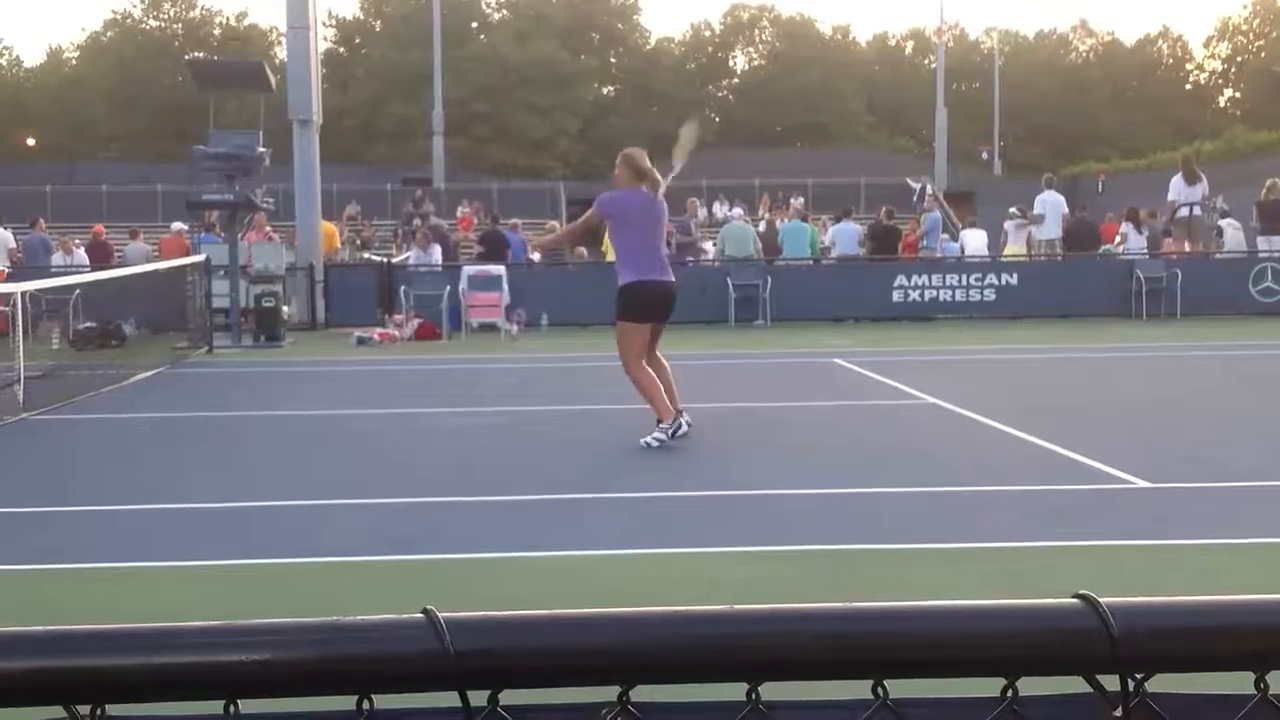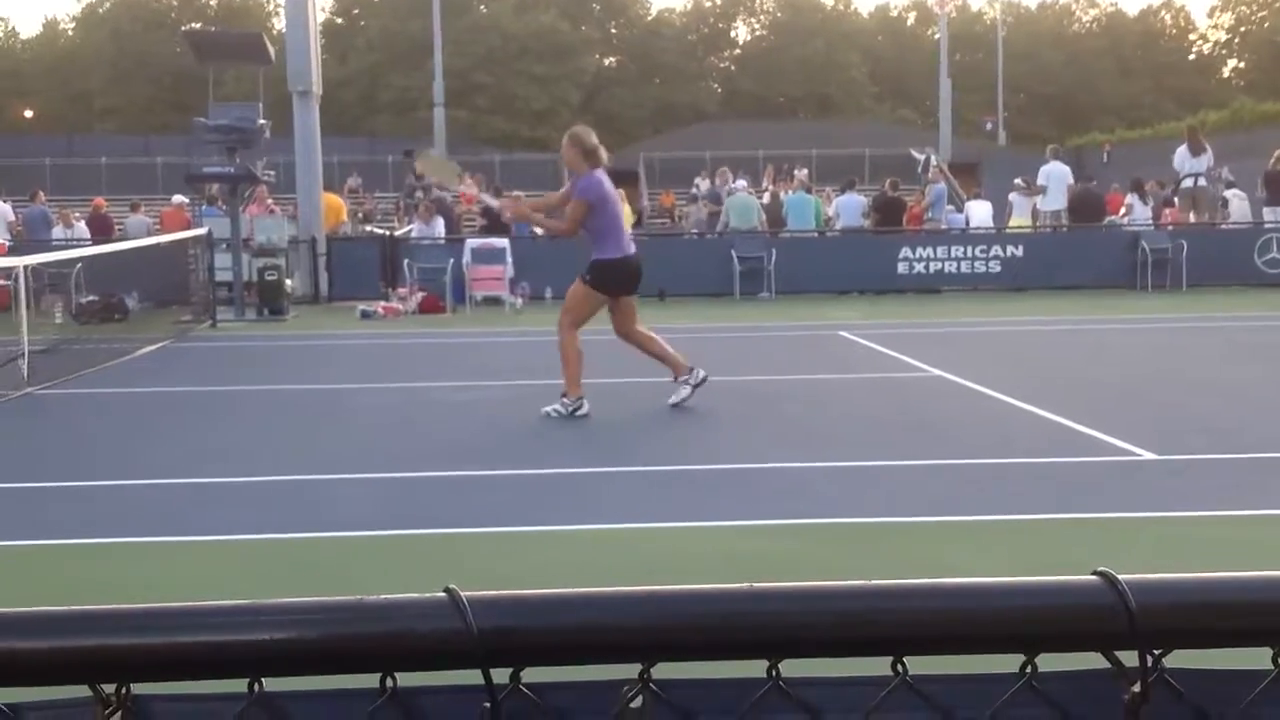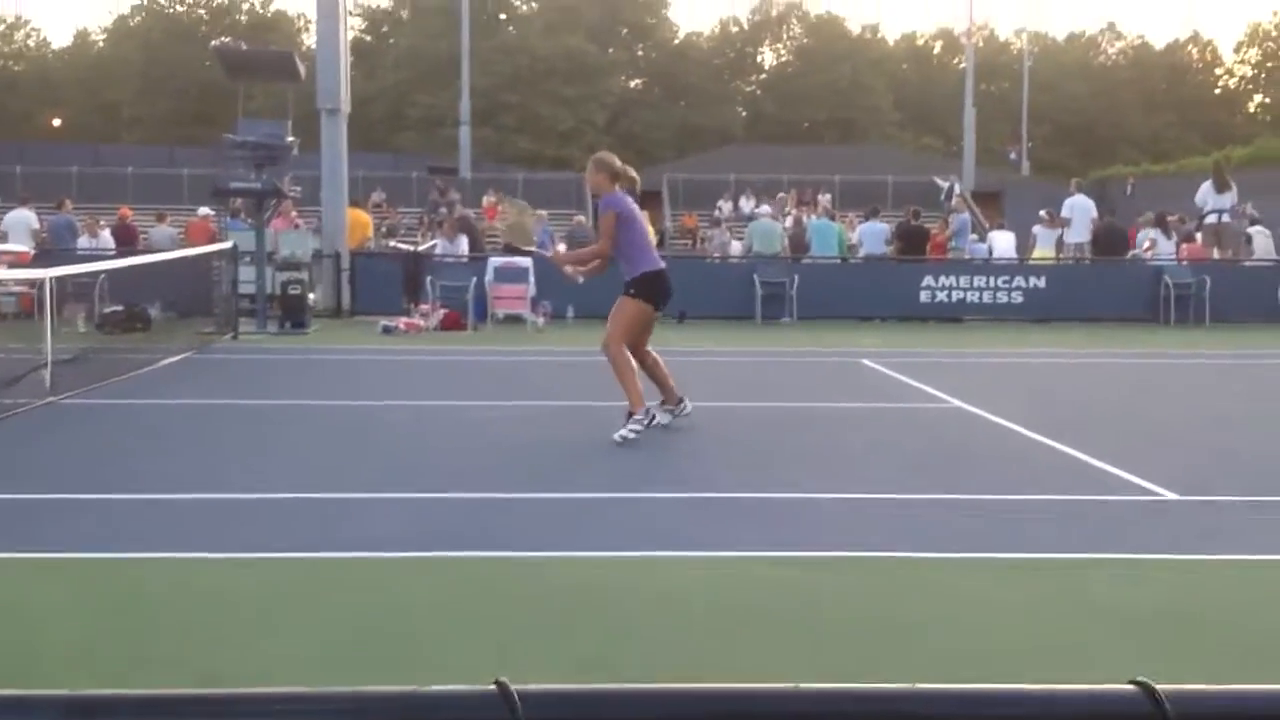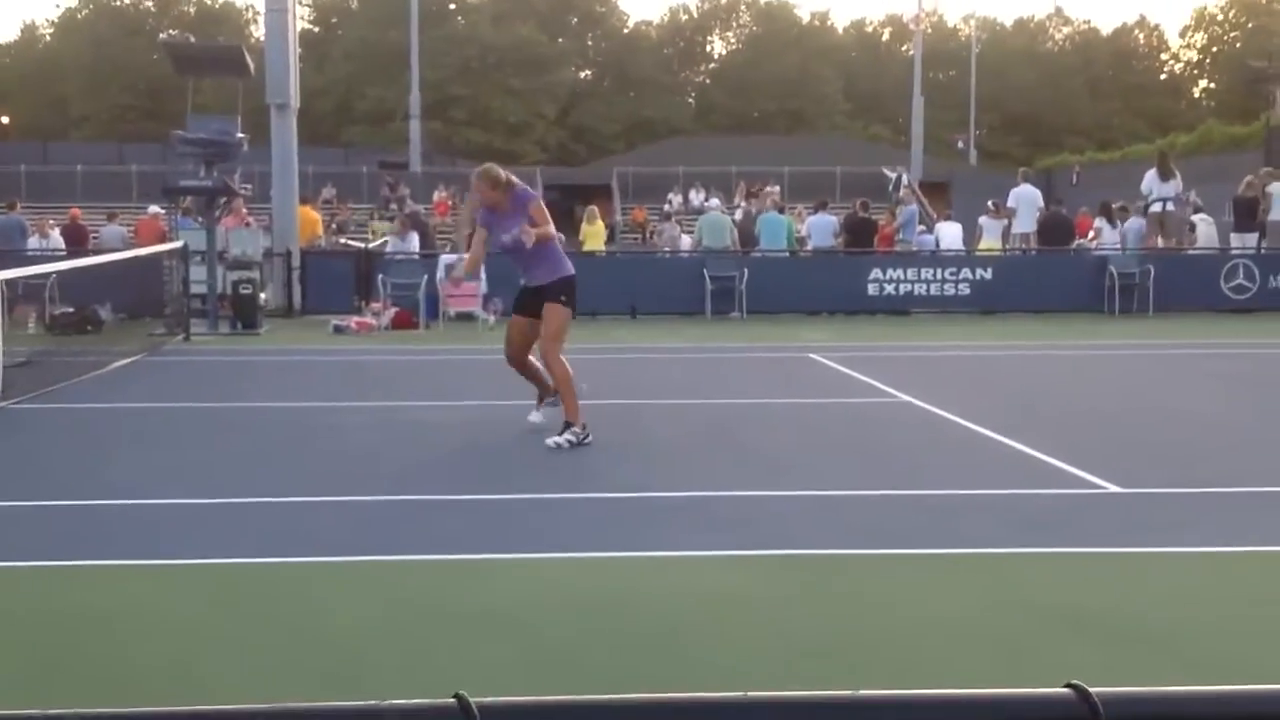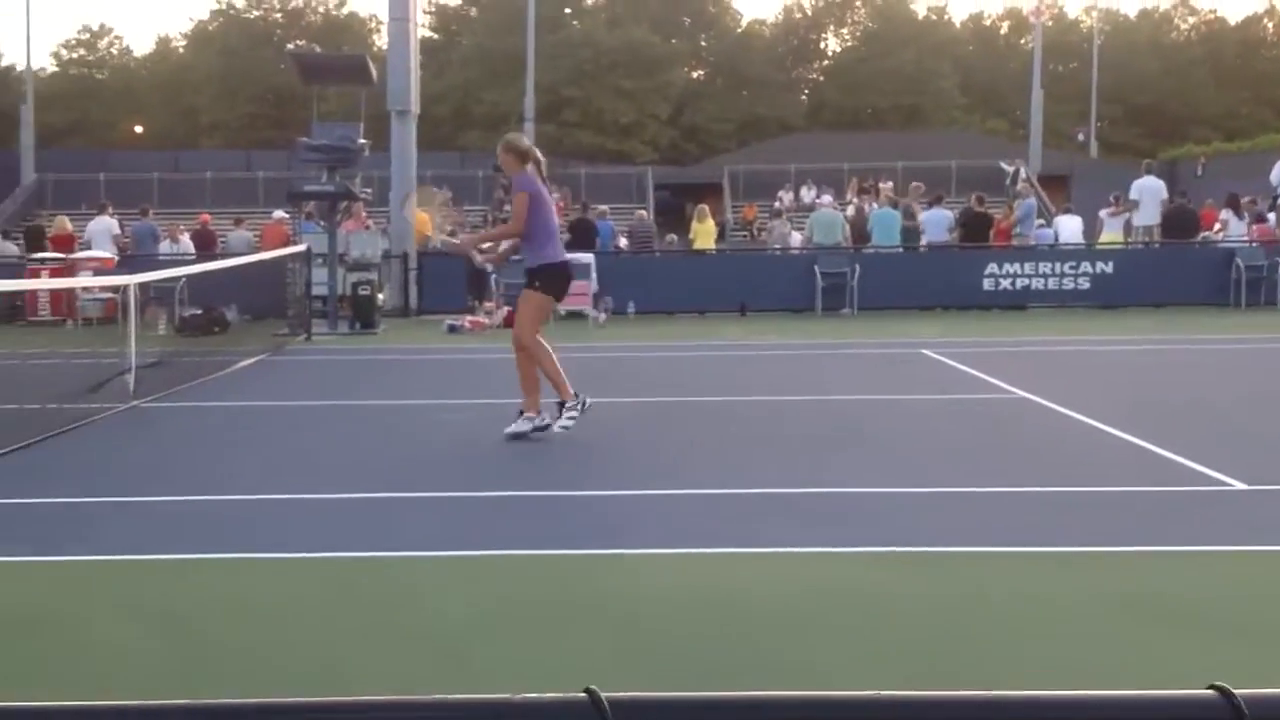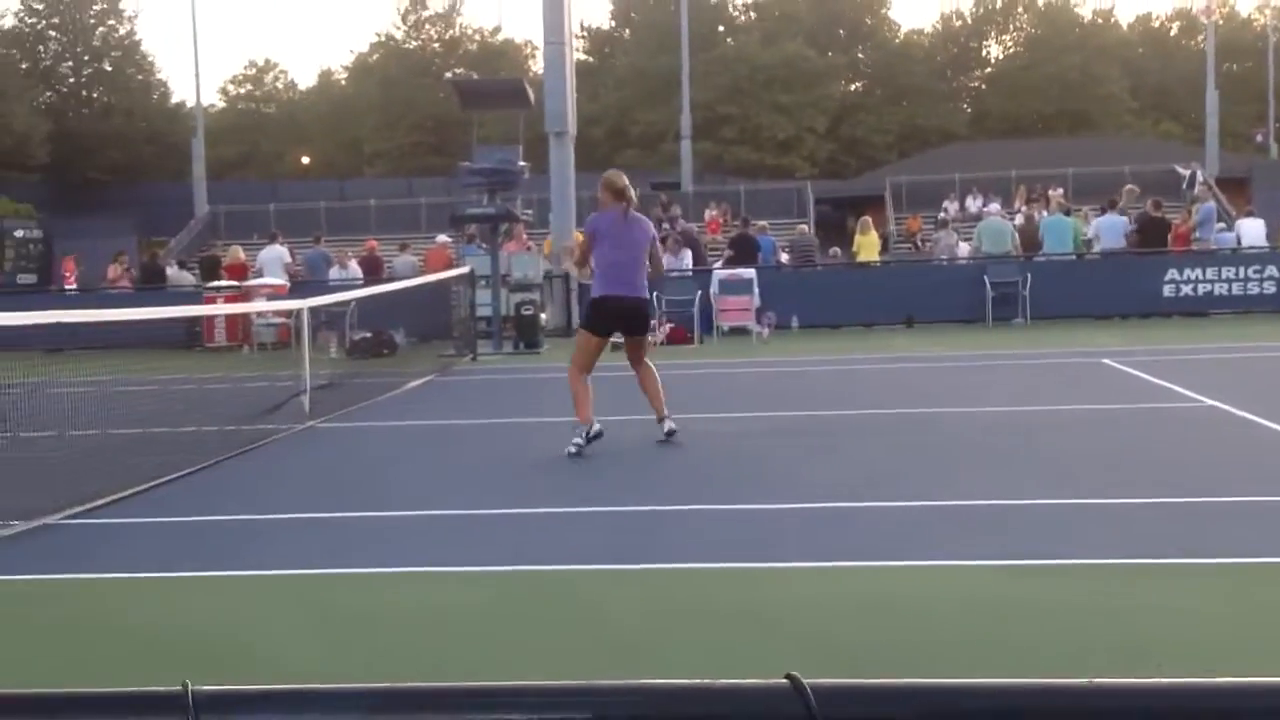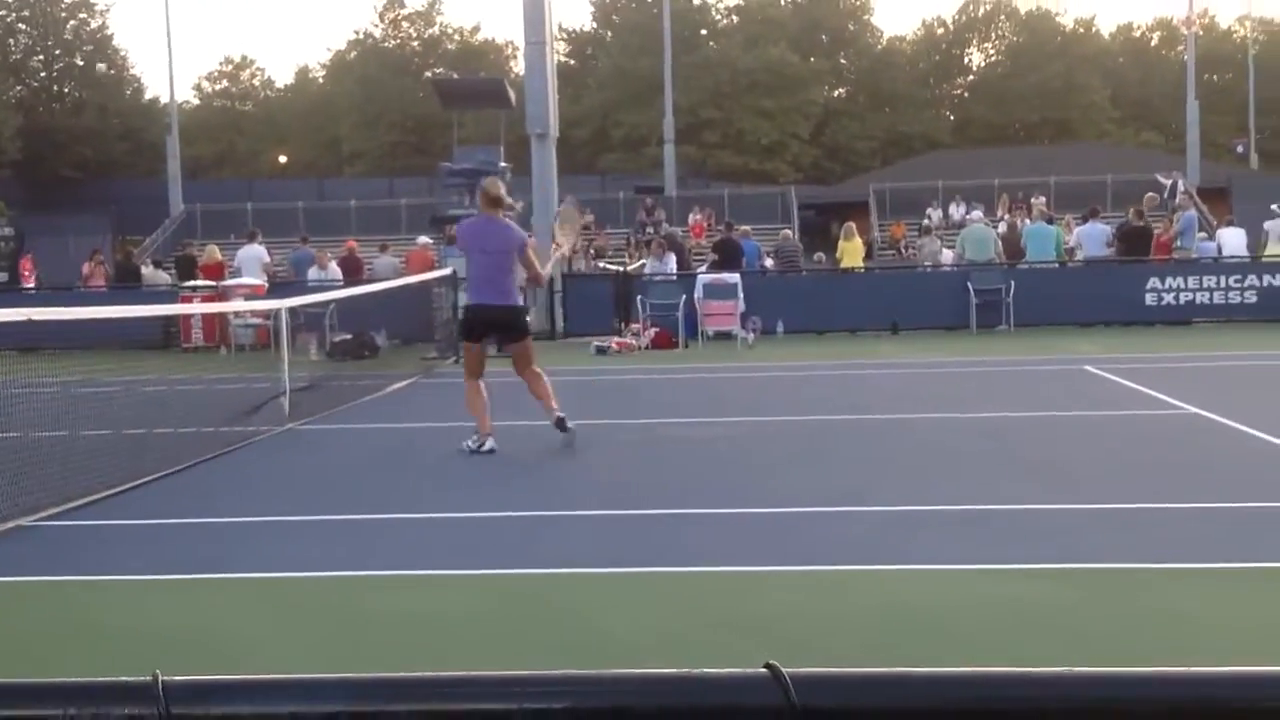
dt=0.5s
person 1, frame 1
left shoulder: (609, 201)
right shoulder: (657, 202)
left elbow: (575, 231)
left wrist: (542, 242)
left hip: (636, 290)
right hip: (665, 287)
left knee: (633, 364)
right knee: (648, 356)
left ankle: (668, 422)
right ankle: (676, 415)
person 1, frame 2
left shoulder: (586, 186)
right shoulder: (592, 176)
left elbow: (567, 229)
right elbow: (557, 200)
left wrist: (527, 216)
right wrist: (523, 206)
left hip: (608, 267)
right hip: (626, 262)
left knee: (566, 325)
right knee: (627, 329)
left ankle: (573, 398)
right ankle: (686, 373)
person 1, frame 3
left shoulder: (610, 201)
right shoulder: (619, 200)
left elbow: (605, 247)
right elbow: (613, 251)
left wrist: (566, 258)
right wrist: (586, 270)
left hip: (646, 280)
right hip: (652, 279)
left knee: (613, 342)
right knee: (636, 347)
left ankle: (639, 412)
right ankle: (674, 402)
person 1, frame 4
left shoulder: (523, 196)
right shoulder: (486, 216)
left elbow: (550, 232)
right elbow: (476, 252)
left wrist: (534, 233)
right wrist: (461, 272)
left hip: (559, 281)
right hip: (531, 286)
left knee: (549, 352)
right knee: (514, 354)
left ankle: (577, 426)
right ankle: (549, 391)
person 1, frame 5
left shoulder: (523, 182)
right shoulder: (534, 182)
left elbow: (516, 227)
left wrist: (476, 240)
right wrist: (495, 257)
left hip: (549, 269)
right hip: (545, 269)
left knee: (525, 337)
right knee: (525, 340)
left ankle: (571, 398)
right ankle: (534, 413)
person 1, frame 6
left shoulder: (596, 220)
right shoulder: (646, 225)
left elbow: (580, 262)
right elbow: (657, 267)
left wrist: (578, 255)
left hip: (604, 303)
right hip: (638, 304)
left knee: (578, 369)
right knee: (640, 362)
left ankle: (587, 426)
right ankle: (664, 419)
person 1, frame 7
left shoulder: (465, 228)
right shoulder: (516, 234)
right elbow: (538, 278)
right wrist: (545, 272)
left hip: (477, 311)
right hip: (511, 311)
left knee: (473, 378)
right knee: (531, 372)
left ankle: (484, 436)
right ankle: (556, 414)
